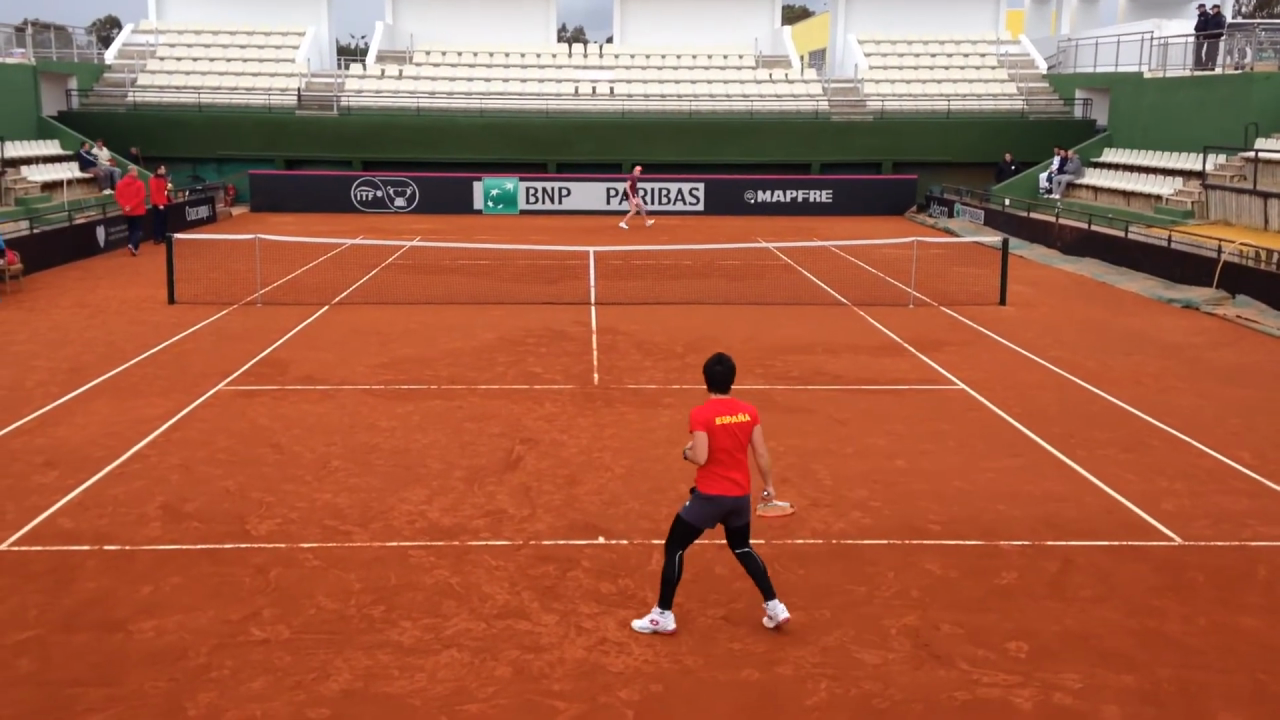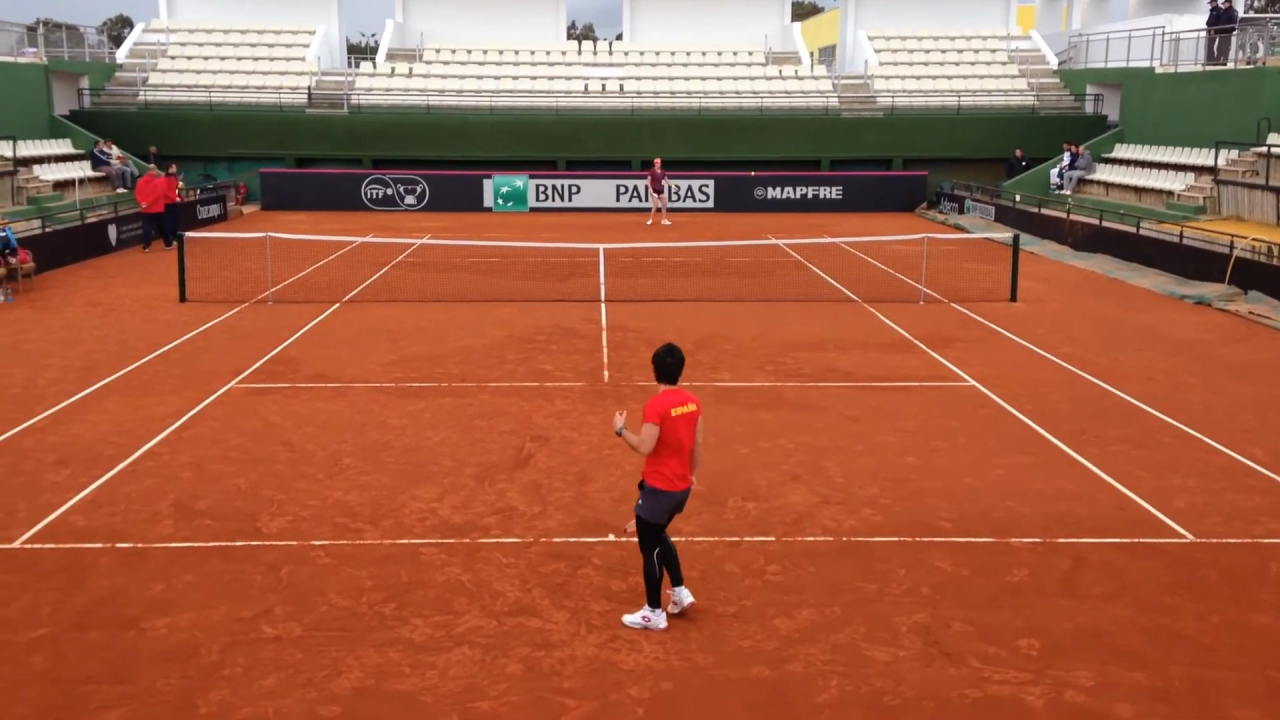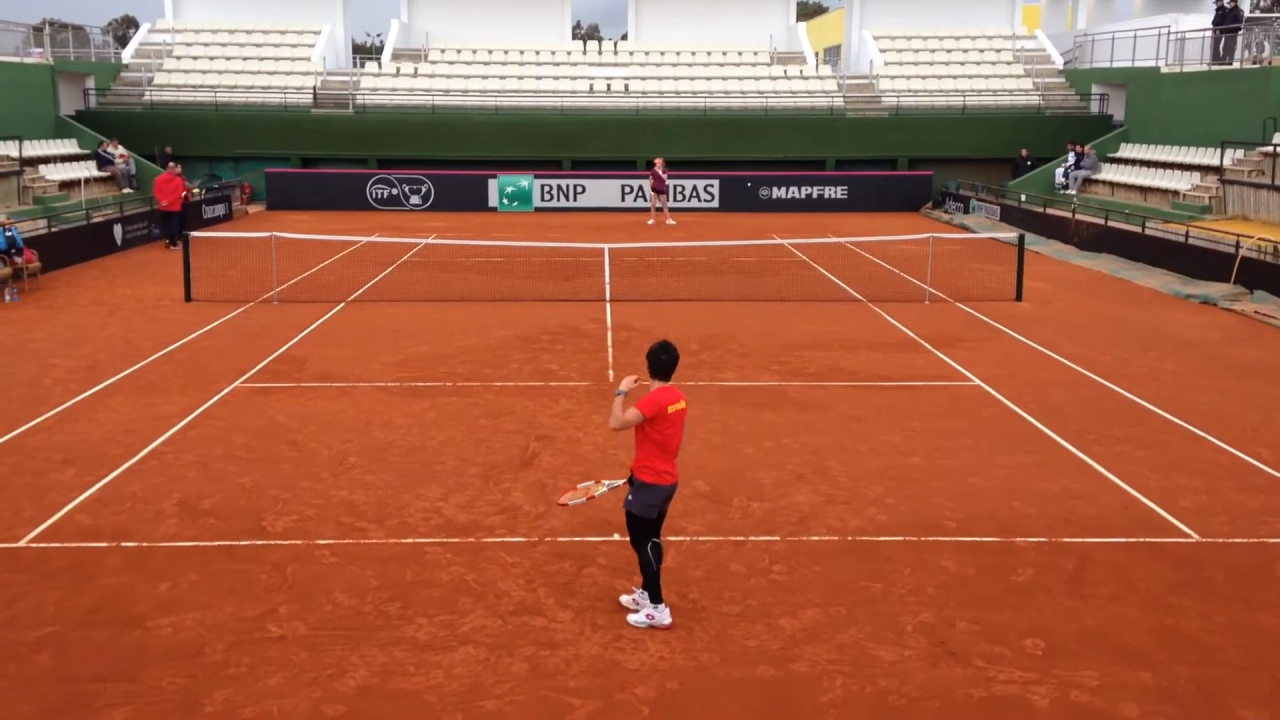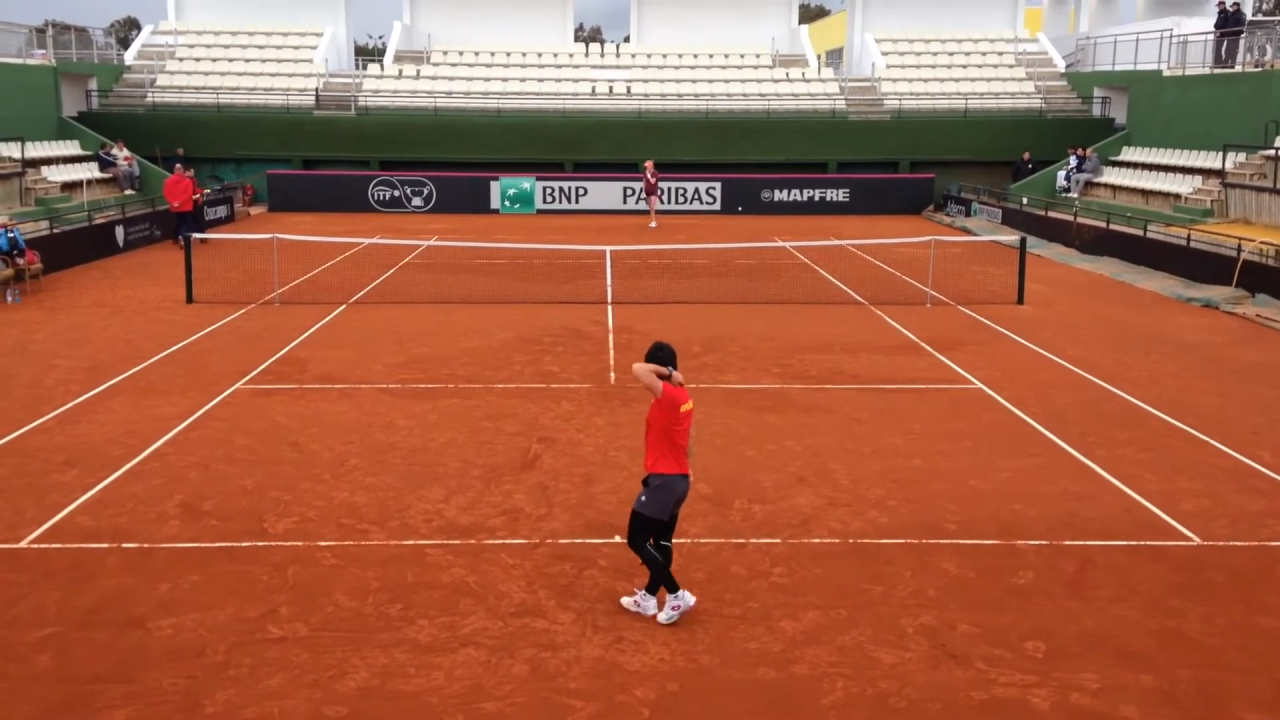
dt=0.4s
person 1, frame 1
left shoulder: (701, 414)
right shoulder: (748, 411)
left elbow: (700, 458)
right elbow: (761, 453)
left wrist: (687, 451)
right wrist: (768, 485)
left hip: (708, 496)
right hip: (739, 496)
left knee: (673, 548)
right knee: (741, 549)
left ankle: (663, 615)
right ankle: (775, 607)
person 1, frame 2
left shoulder: (656, 405)
right shoulder: (693, 402)
left elbow: (645, 447)
right elbow: (697, 445)
left wrist: (620, 429)
left hip: (658, 488)
right hip: (682, 486)
left knee: (650, 548)
right knee: (660, 538)
left ankle: (654, 613)
right ankle: (681, 593)
person 1, frame 3
left shoulder: (652, 401)
right shoulder: (678, 397)
left elbow: (615, 423)
left wrist: (621, 391)
left hip: (648, 483)
right hip: (667, 480)
left knee: (641, 543)
right knee: (651, 538)
left ankle: (658, 610)
right ankle: (647, 596)
person 1, frame 4
left shoulder: (667, 395)
right shoulder: (683, 396)
left elbow: (637, 369)
left wrist: (667, 373)
left hip: (663, 481)
right hip: (678, 479)
left knee: (637, 541)
right knee: (661, 541)
left ankle: (678, 596)
right ankle: (648, 598)
